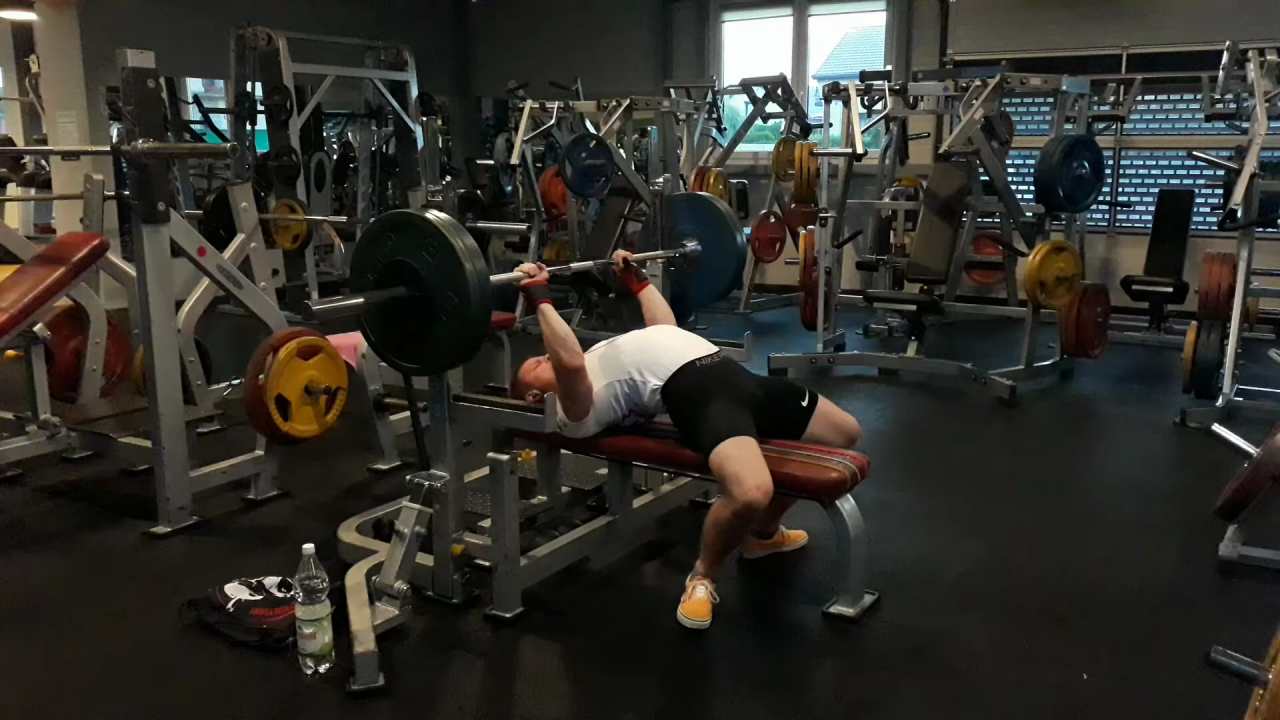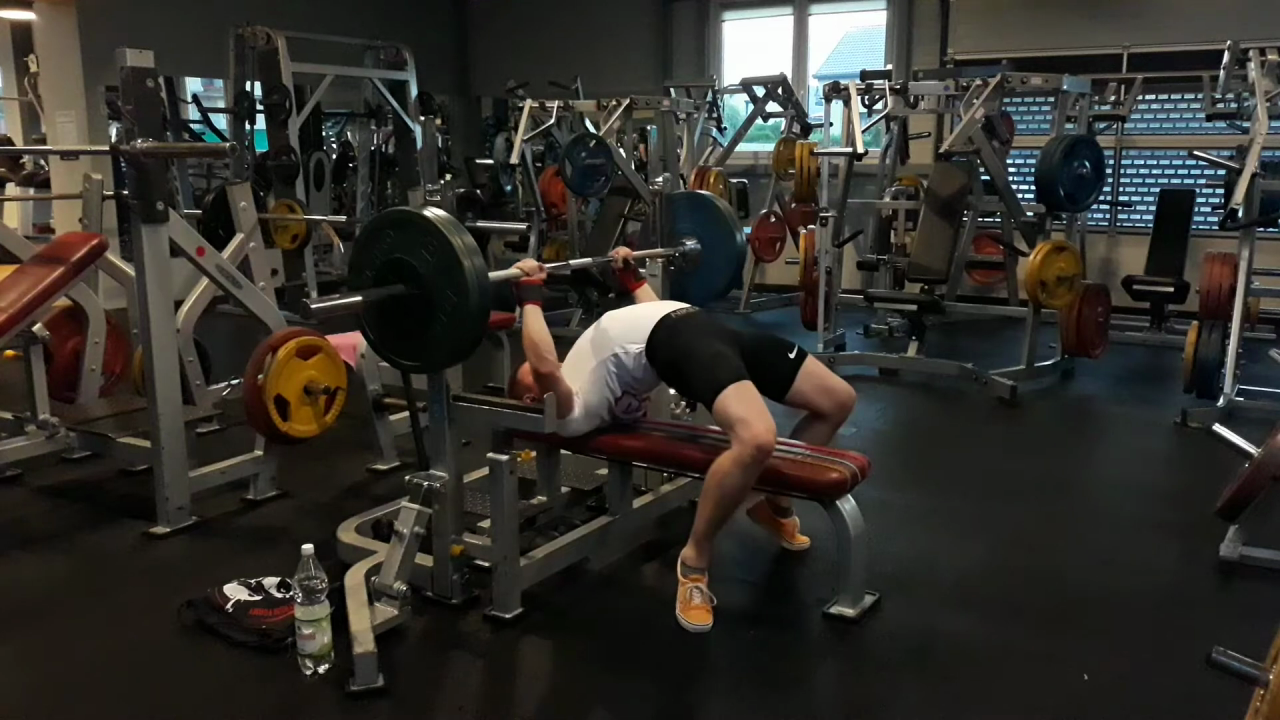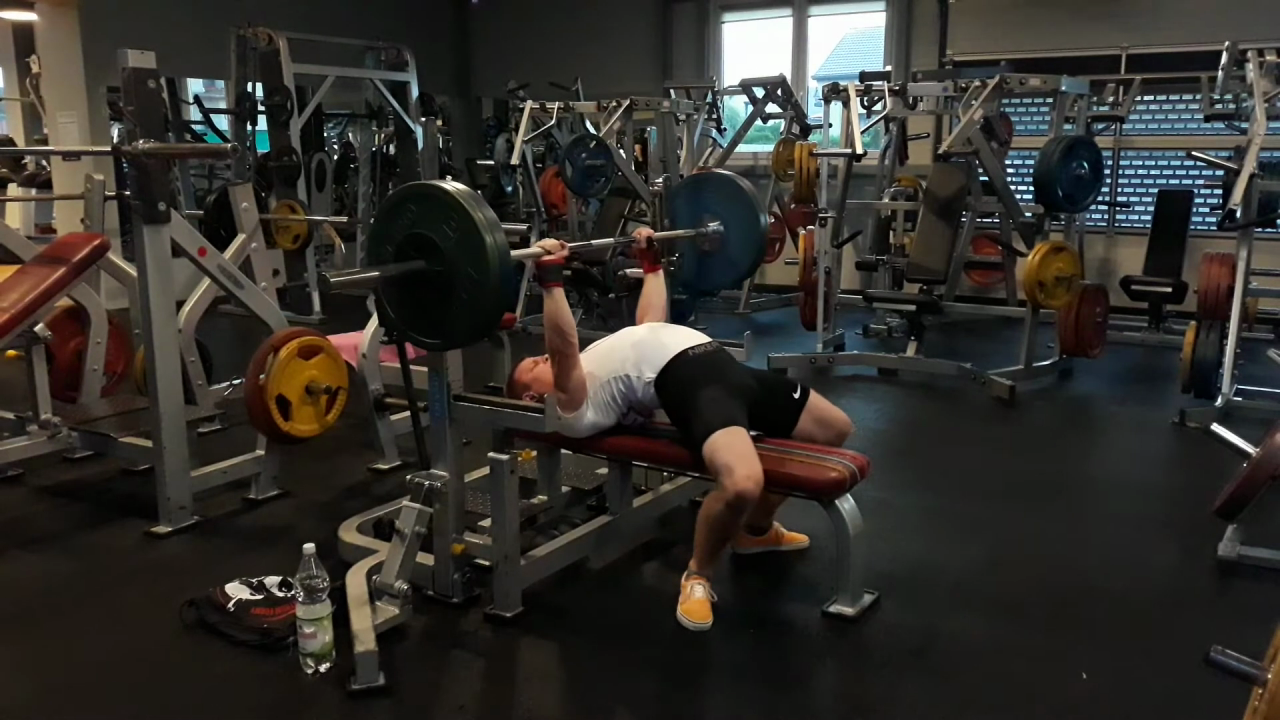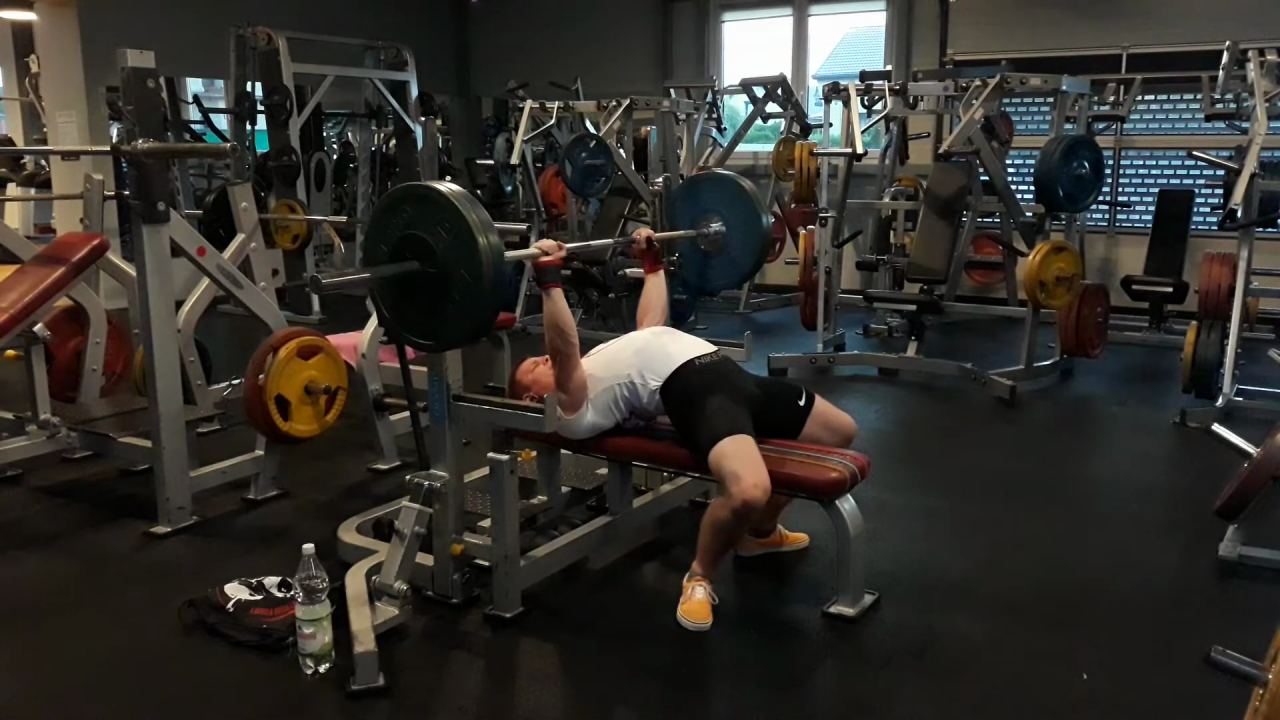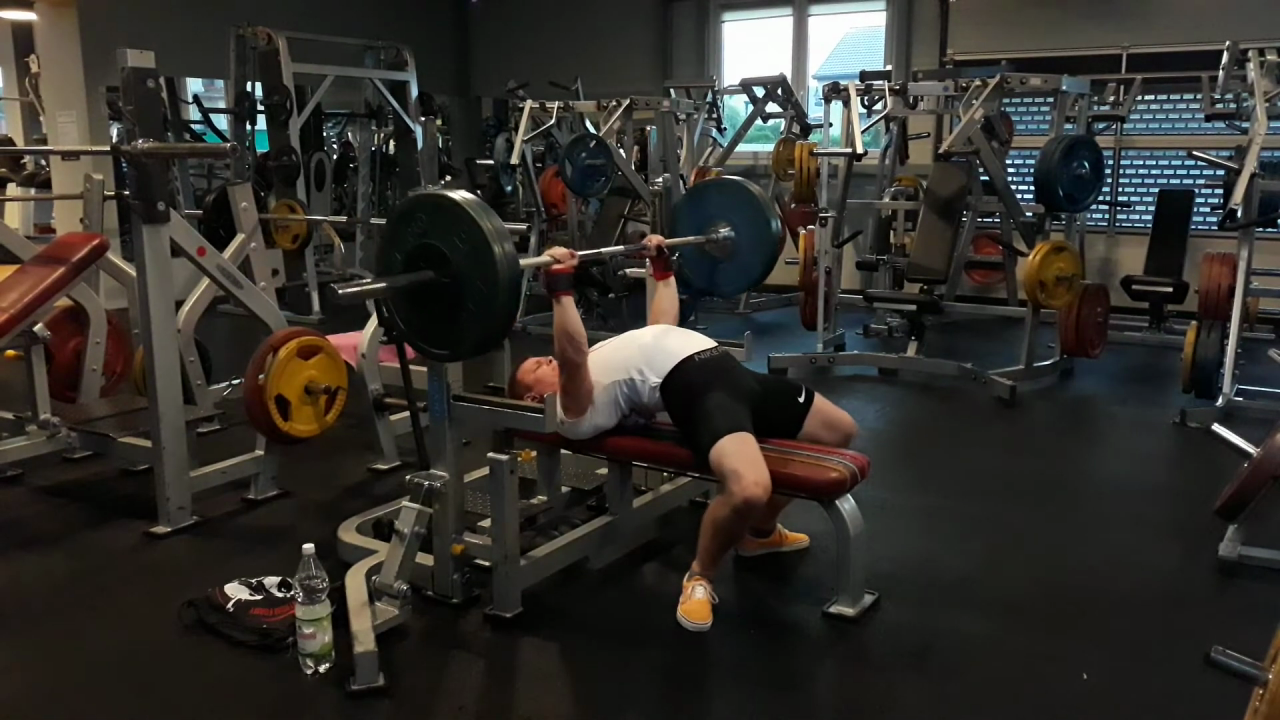
dt=1s
person 1, frame 1
left shoulder: (602, 366)
right shoulder: (574, 412)
left elbow: (666, 328)
right elbow: (571, 362)
left wrist: (635, 278)
right wrist: (540, 299)
left knee: (845, 434)
right knee: (751, 494)
left ankle: (763, 532)
right ankle: (703, 575)
person 1, frame 2
left shoulder: (593, 370)
left elbow: (651, 313)
right elbow: (545, 367)
left wrist: (631, 276)
right wrist: (529, 297)
left knee: (839, 400)
right knee: (755, 440)
left ankle: (776, 506)
right ankle: (694, 562)
person 1, frame 3
left shoulder: (601, 366)
right shoulder: (572, 407)
left elbow: (651, 324)
right elbow: (563, 347)
left wrist: (651, 259)
right wrist: (551, 278)
left knee: (835, 430)
right knee: (742, 484)
left ankle: (756, 528)
right ankle: (698, 574)
person 1, frame 4
left shoulder: (600, 366)
right shoulder: (573, 409)
left elbow: (652, 323)
right elbow: (563, 347)
left wrist: (652, 259)
right wrist: (548, 278)
left knee: (841, 433)
right knee: (748, 491)
left ankle: (759, 532)
right ankle: (699, 577)
person 1, frame 5
left shoulder: (604, 369)
right shoulder: (573, 410)
left elbow: (664, 325)
right elbow: (573, 358)
left wrist: (662, 265)
right wrist: (560, 288)
left knee: (841, 432)
right knee: (749, 490)
left ankle: (760, 532)
right ankle: (699, 577)
